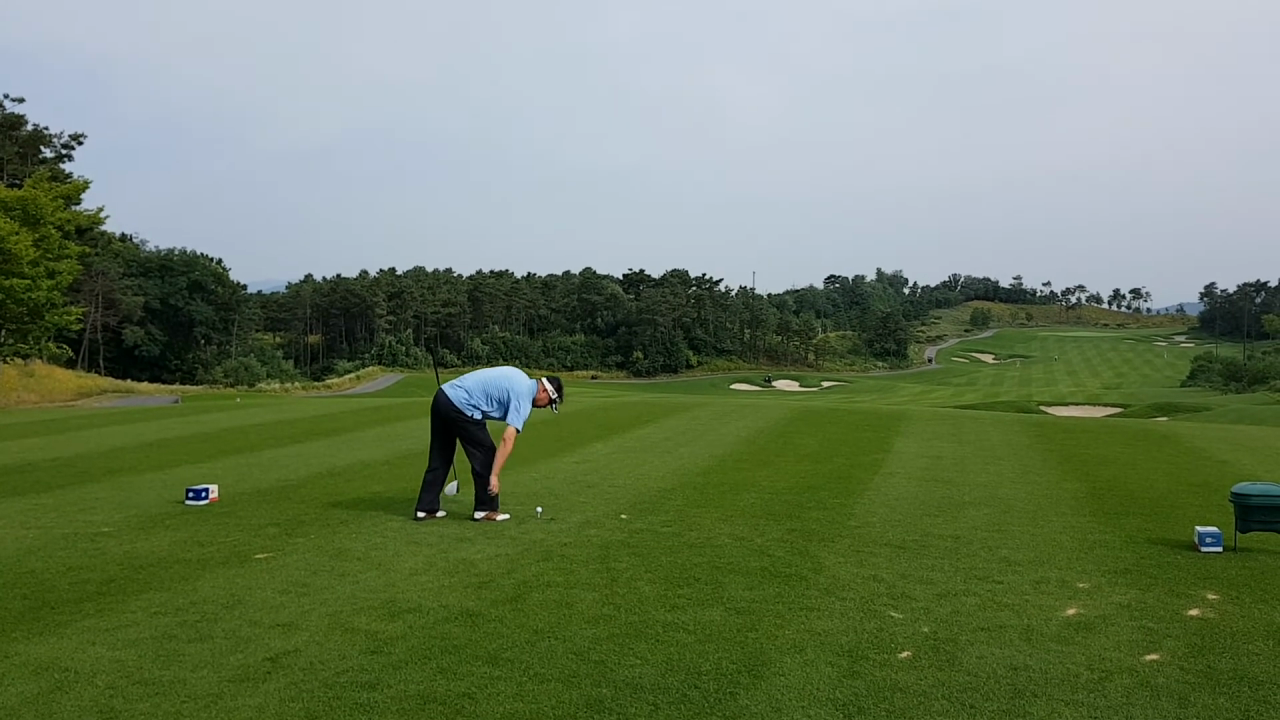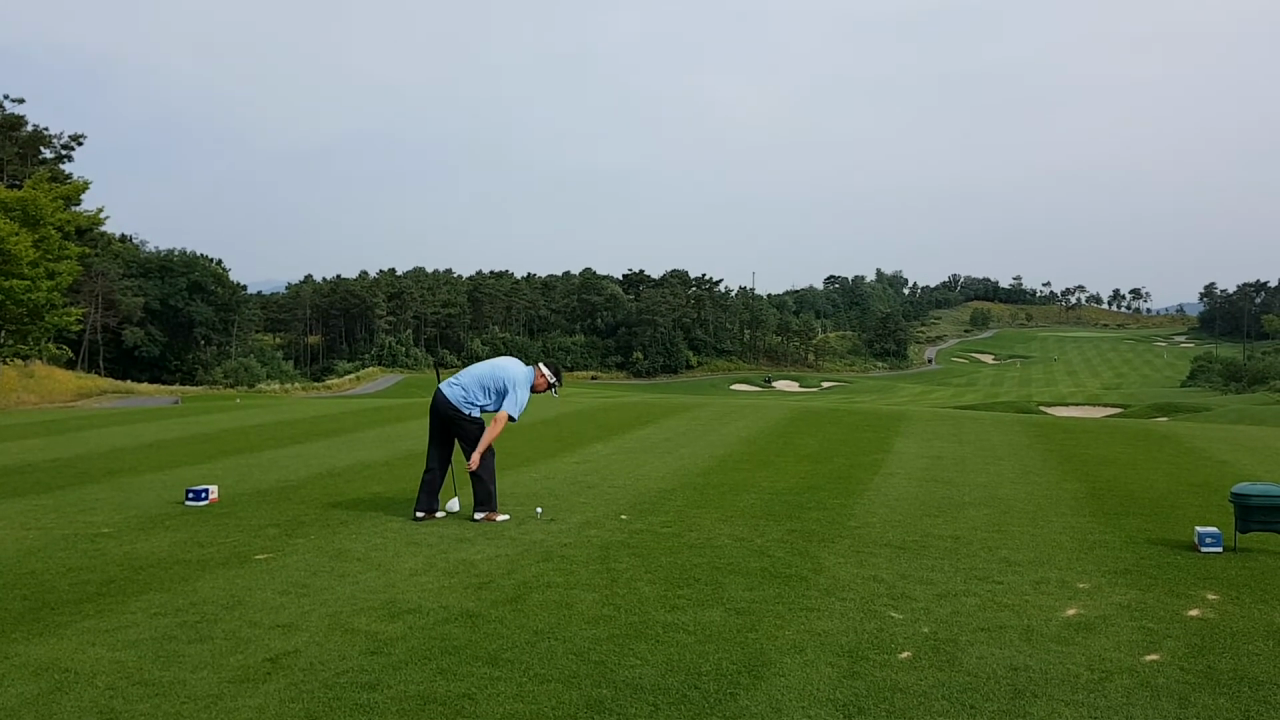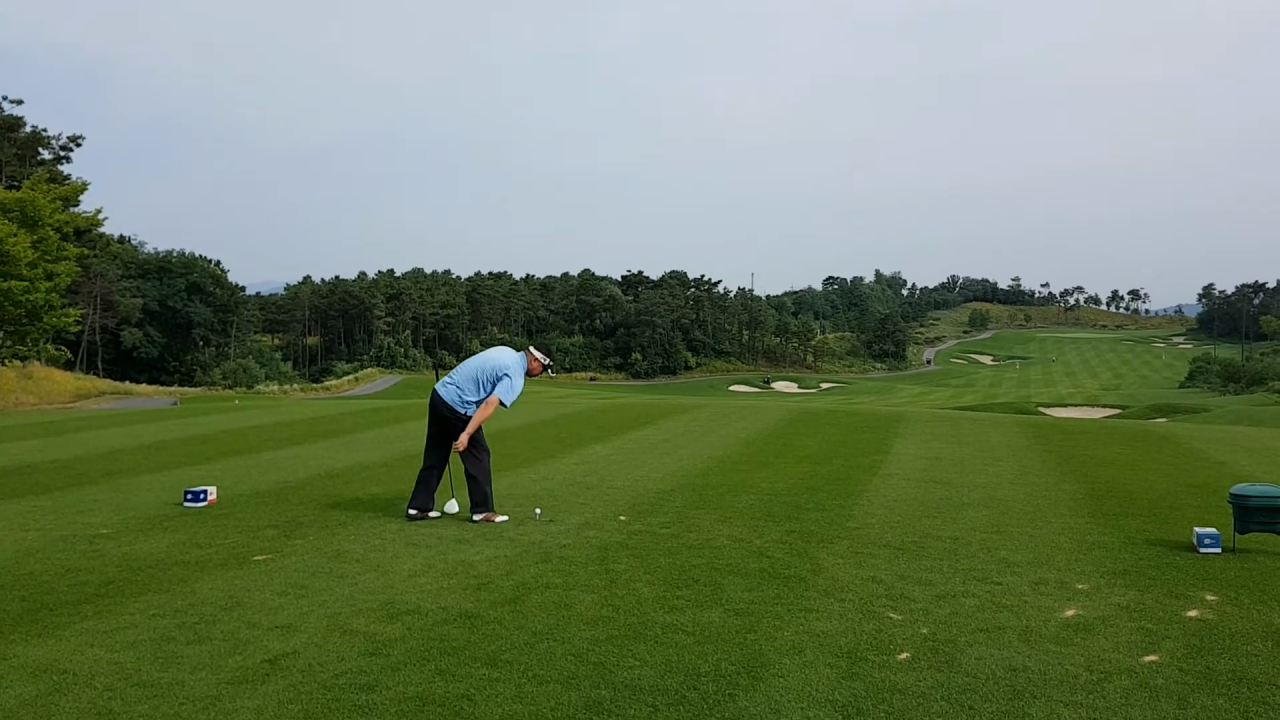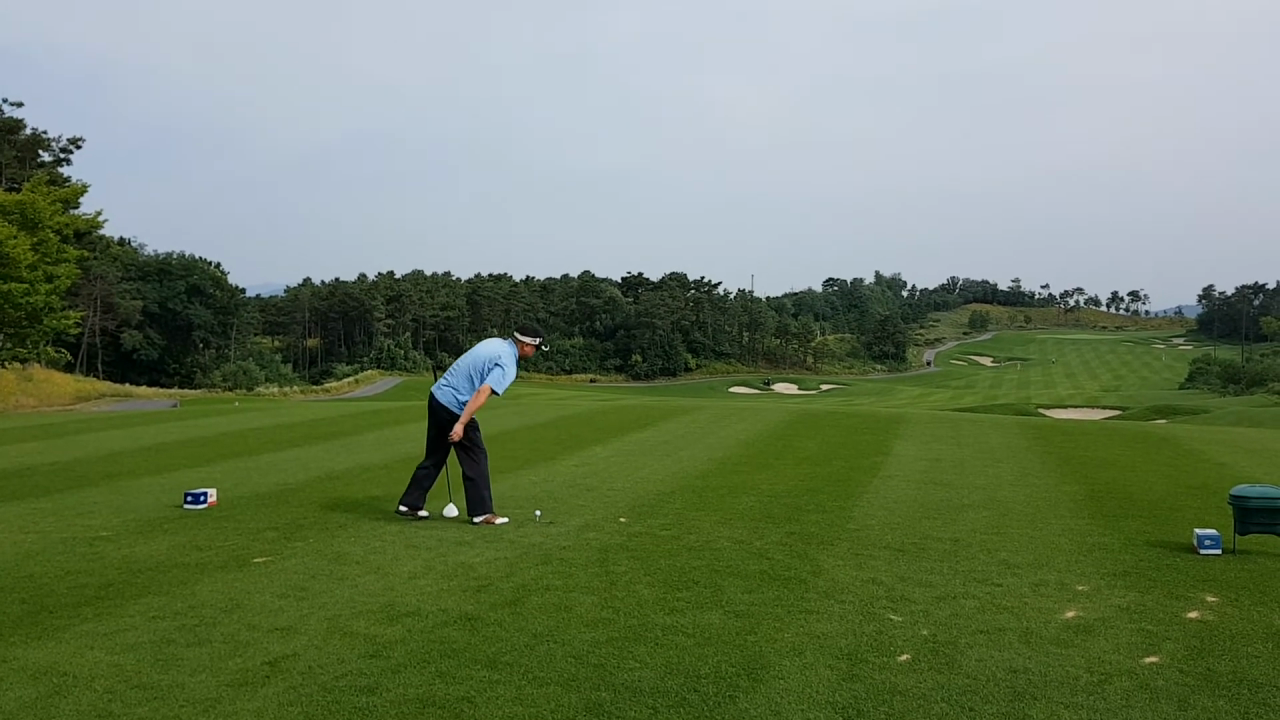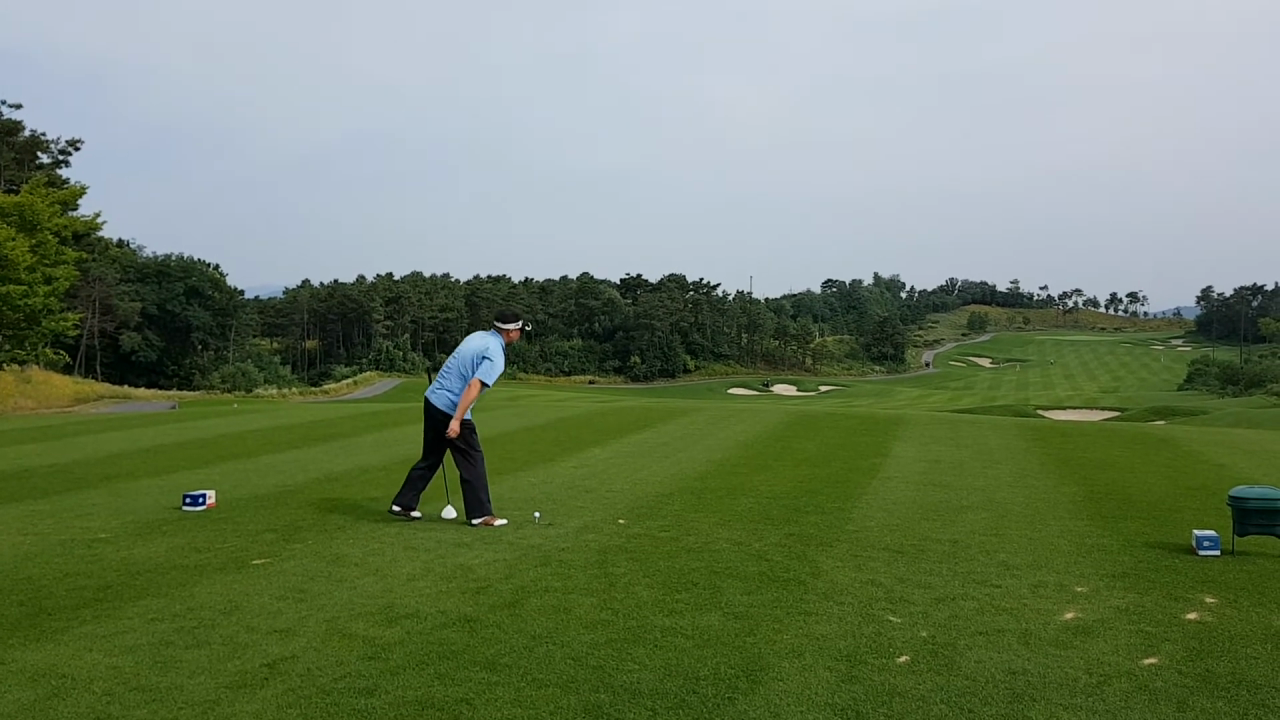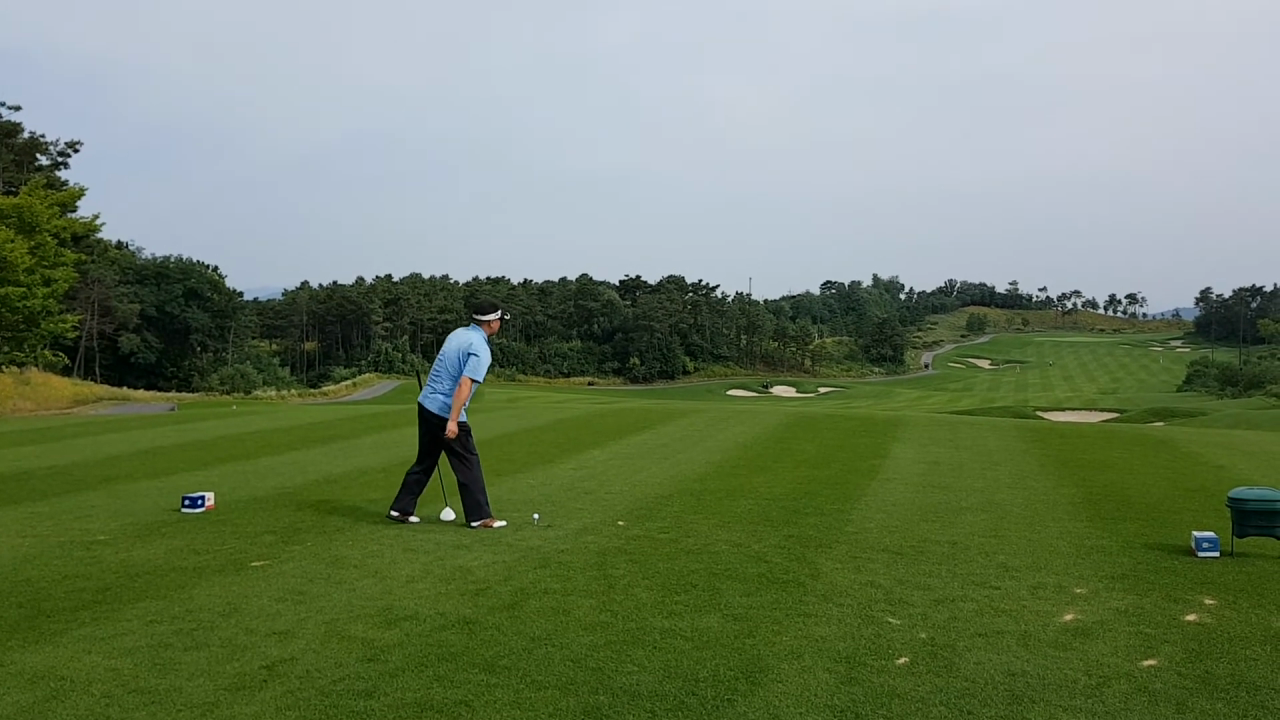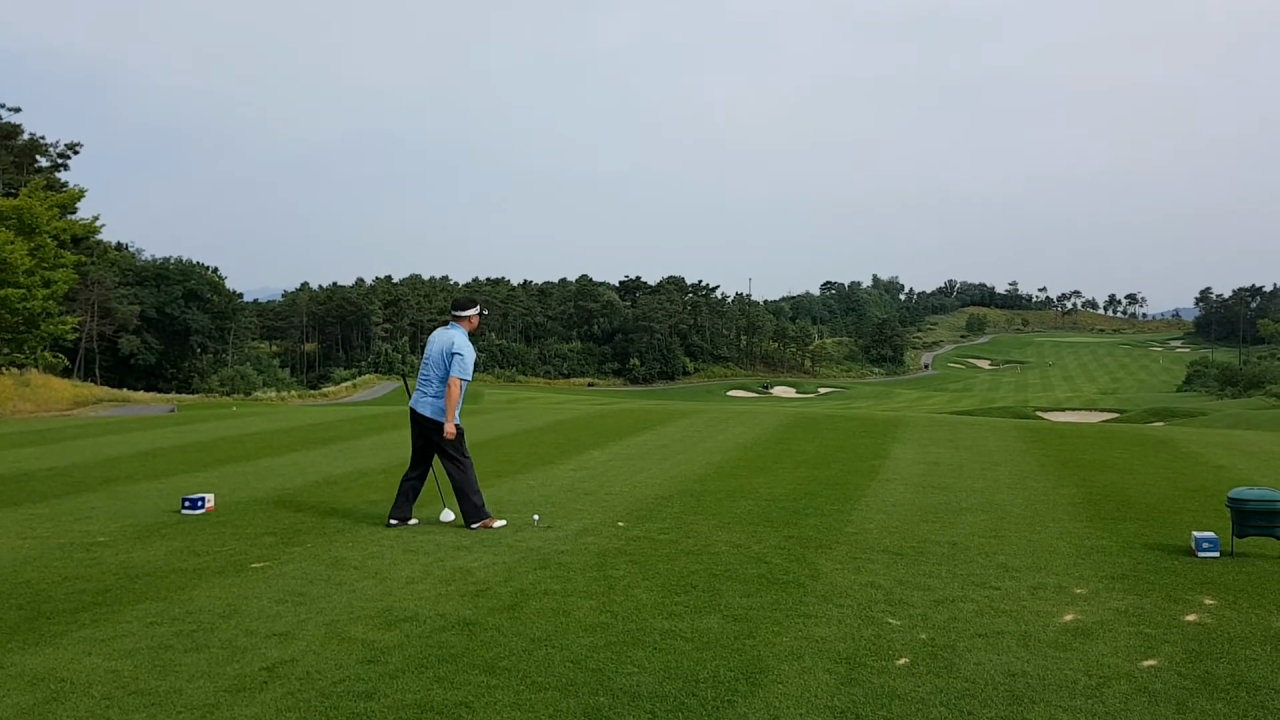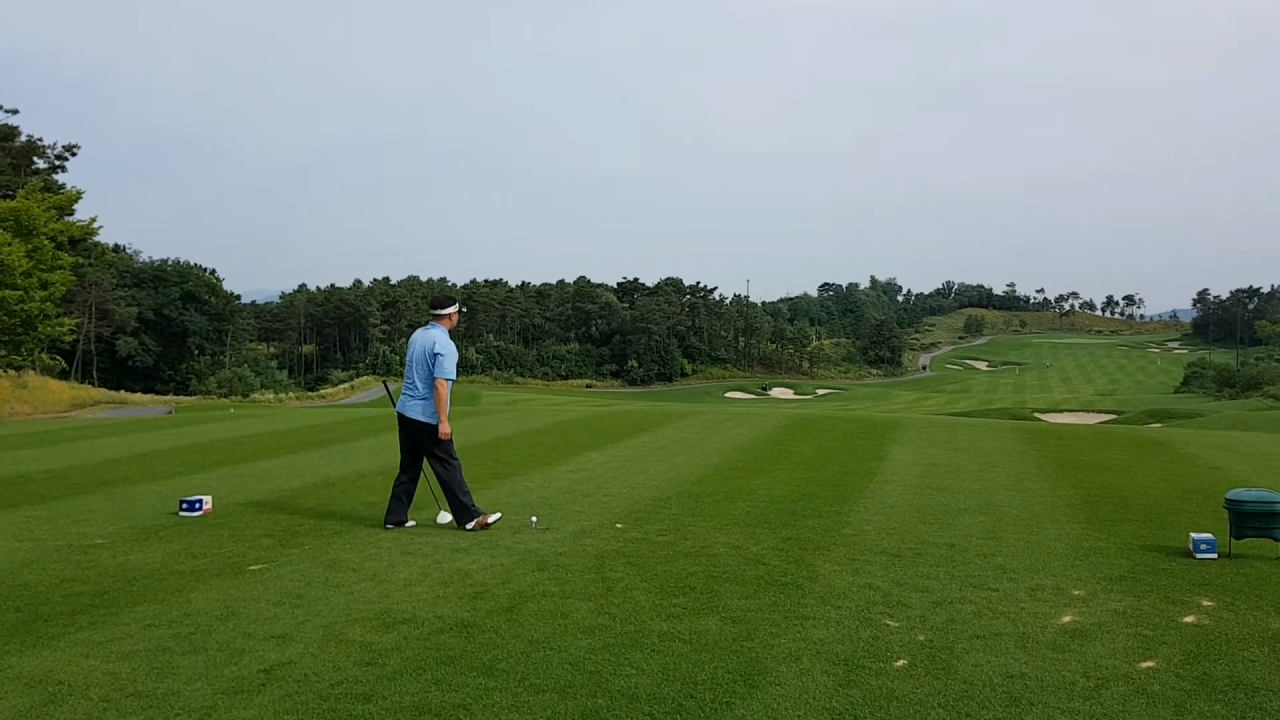
dt=0.1s
person 1, frame 1
left shoulder: (518, 376)
right shoulder: (524, 398)
right elbow: (508, 440)
right wrist: (494, 475)
left hip: (443, 396)
right hip: (461, 406)
left knee: (439, 458)
right knee: (487, 455)
left ankle: (426, 508)
right ankle: (485, 510)
person 1, frame 2
left shoulder: (517, 366)
right shoulder: (520, 386)
right elbow: (498, 422)
right wrist: (478, 452)
left hip: (442, 394)
right hip: (459, 405)
left knee: (437, 457)
right knee: (485, 456)
left ankle: (424, 508)
right ankle: (484, 510)
person 1, frame 3
left shoulder: (505, 352)
right shoulder: (515, 377)
right elbow: (489, 405)
right wrist: (466, 434)
left hip: (440, 393)
right hip: (458, 405)
left knee: (435, 458)
right knee: (478, 456)
left ankle: (418, 506)
right ankle: (482, 511)
person 1, frame 4
left shoulder: (494, 343)
right shoulder: (508, 365)
right elbow: (481, 393)
right wrist: (461, 424)
left hip: (438, 396)
right hip: (453, 406)
left knee: (434, 457)
right knee: (475, 458)
left ankle: (410, 503)
right ankle: (481, 513)
person 1, frame 5
left shoulder: (477, 336)
right shoulder: (495, 355)
right elbow: (474, 387)
right wrist: (456, 420)
left hip: (433, 400)
right hip: (450, 408)
left knee: (430, 458)
right knee: (472, 461)
left ankle: (403, 503)
right ankle: (481, 514)
person 1, frame 6
left shoulder: (459, 333)
right shoulder: (480, 349)
right elbow: (464, 385)
right wrist: (453, 420)
left hip: (426, 404)
right hip: (444, 412)
left knee: (425, 461)
right knee: (468, 463)
left ankle: (401, 509)
right ankle: (480, 517)
person 1, frame 7
left shoulder: (438, 334)
right shoulder: (463, 346)
right elbow: (453, 385)
right wrist: (450, 421)
left hip: (419, 409)
right hip: (439, 415)
left knee: (419, 465)
right knee: (461, 466)
left ankle: (399, 514)
right ankle: (478, 518)
person 1, frame 8
left shoulder: (418, 335)
right shoulder: (444, 344)
right elbow: (440, 385)
right wrist: (444, 421)
left hip: (405, 411)
right hip: (426, 417)
left knee: (409, 468)
right knee: (448, 467)
left ankle: (395, 517)
right ankle: (471, 517)
